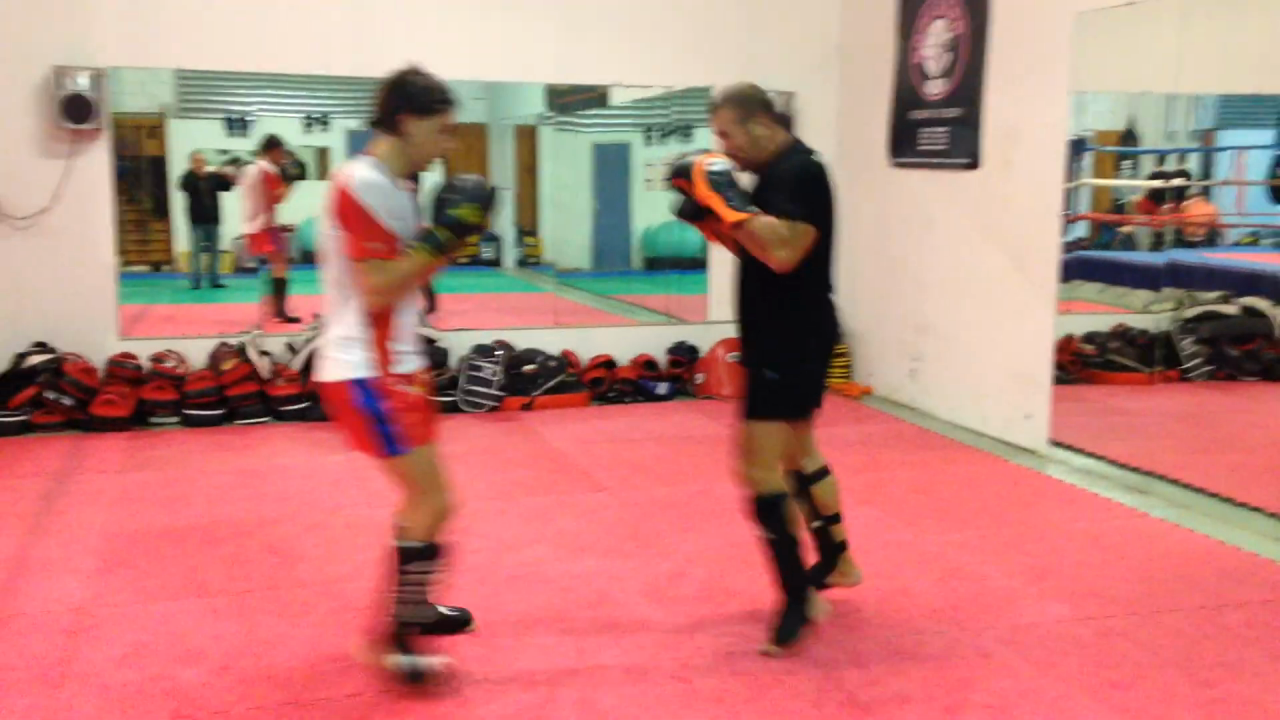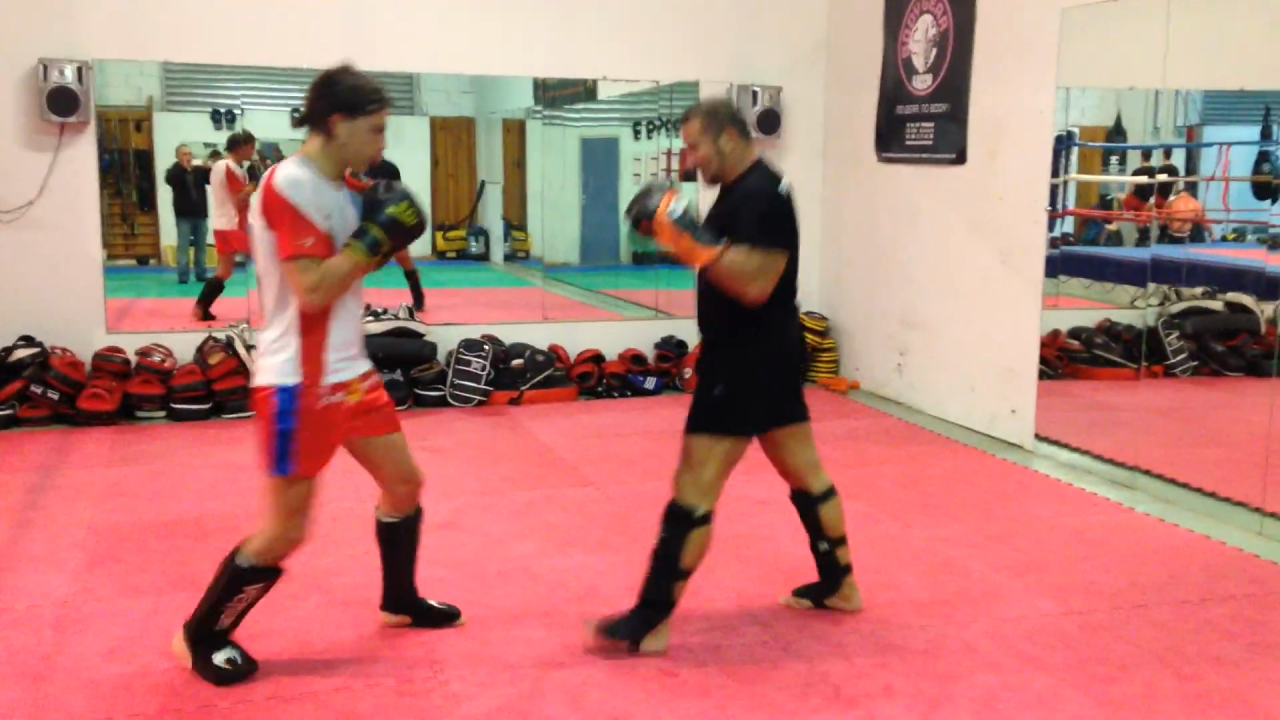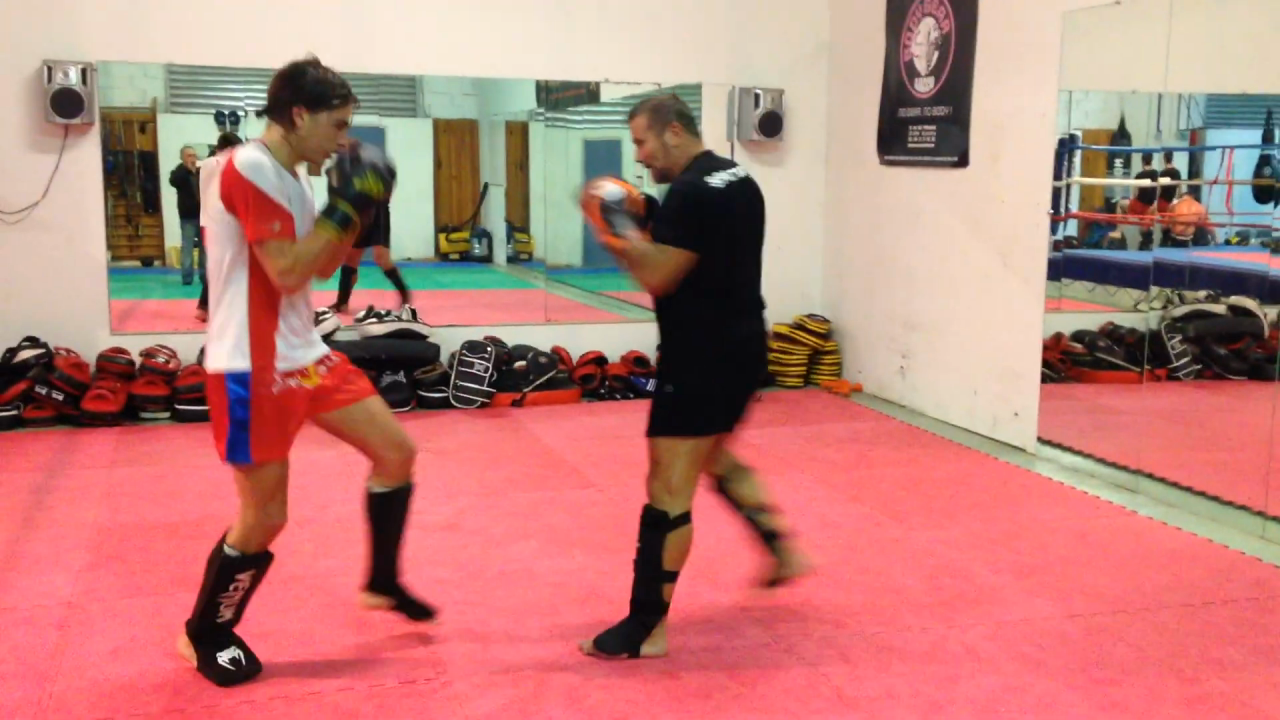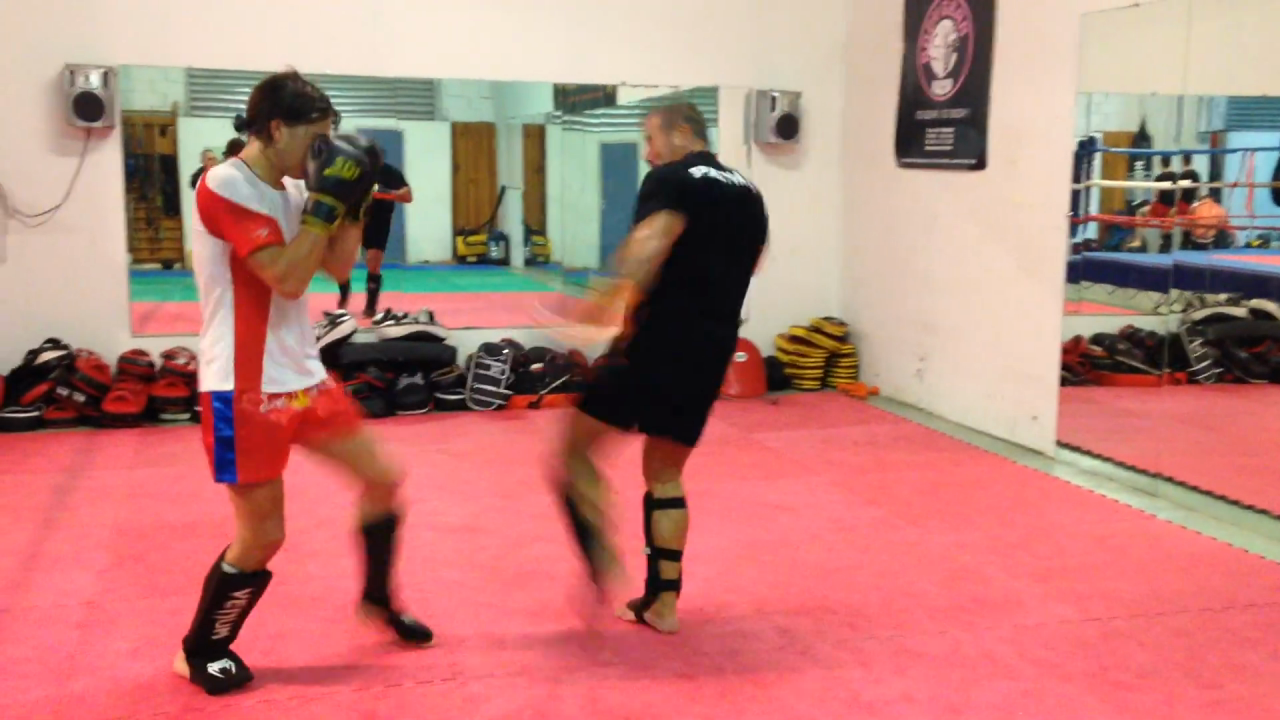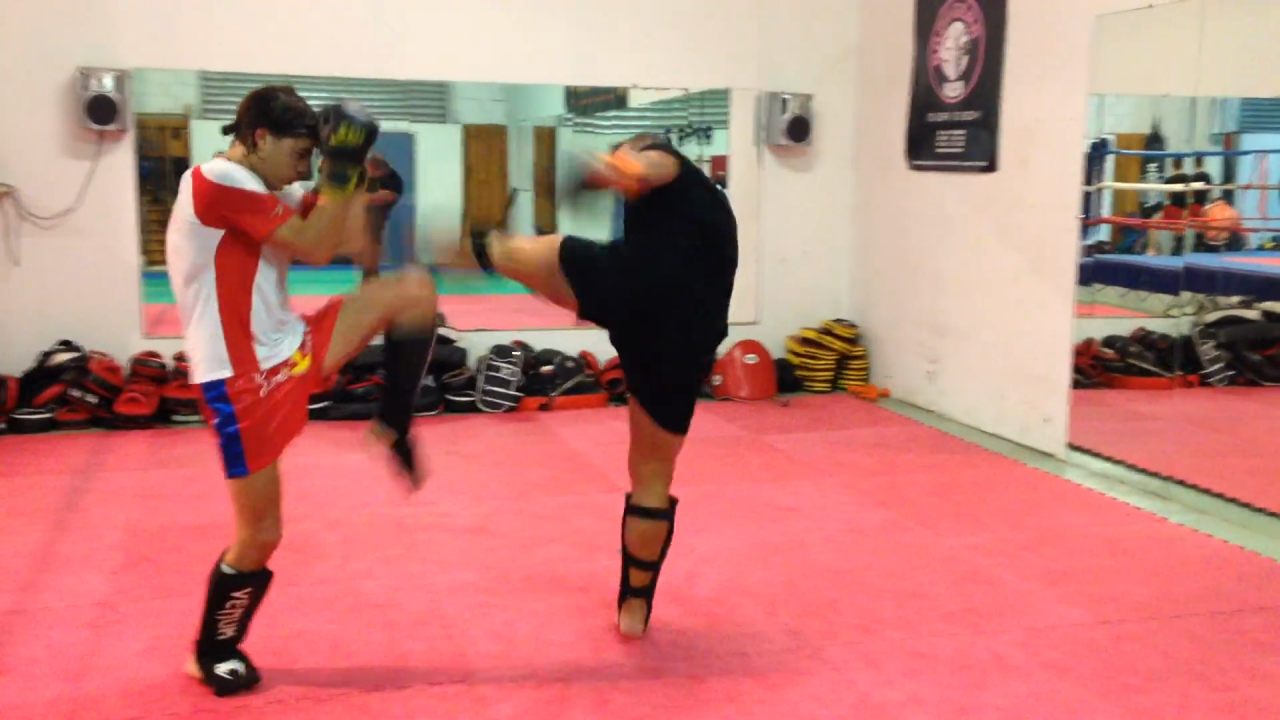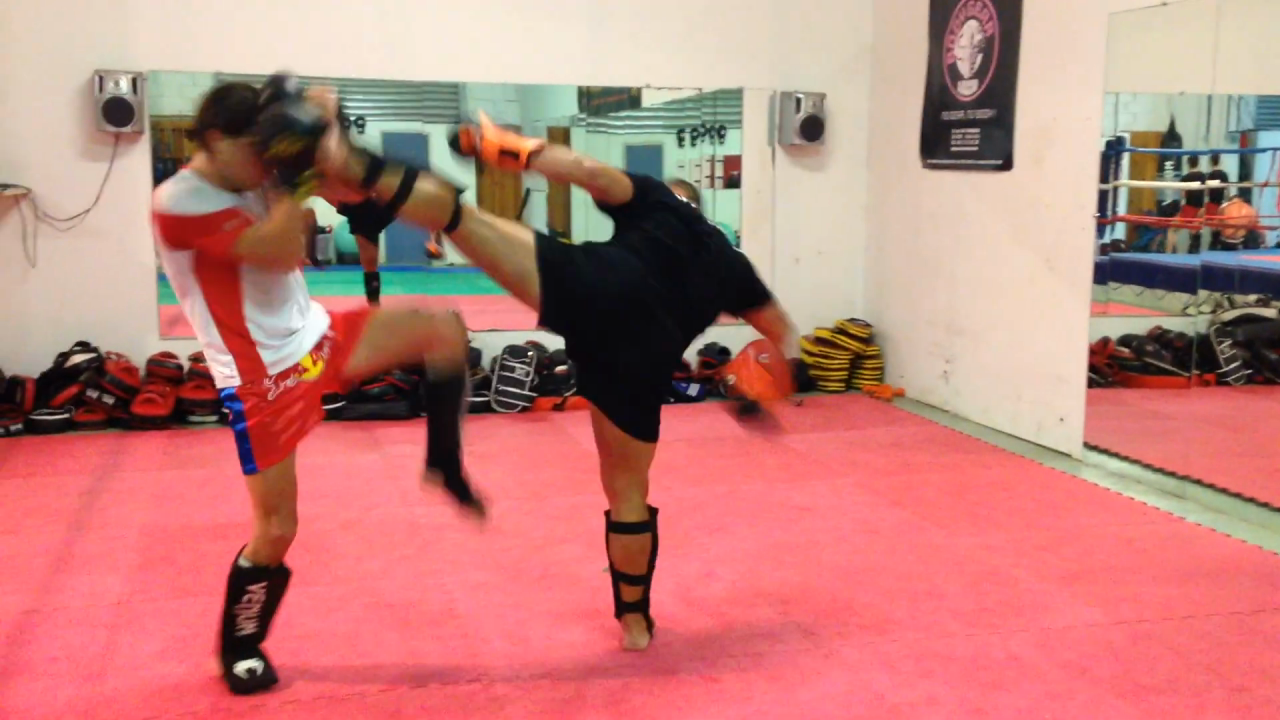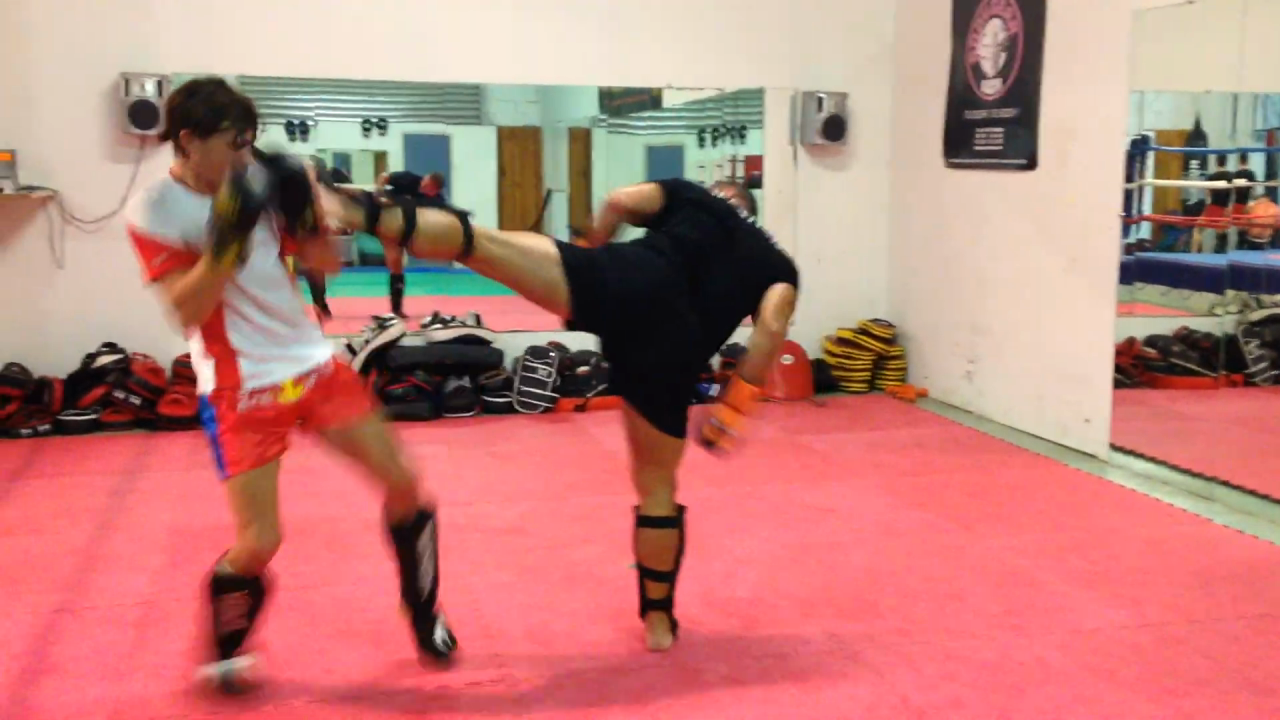
dt=0.2s
person 1, frame 1
left shoulder: (393, 185)
right shoulder: (363, 185)
right elbow: (378, 289)
left wrist: (448, 228)
right wrist: (441, 235)
left hip: (393, 364)
right hip: (365, 373)
left knee: (420, 493)
right knee: (433, 503)
left ankle: (414, 608)
right ankle: (398, 639)
person 1, frame 2
left shoulder: (334, 187)
right shoulder: (290, 185)
right elbow: (313, 292)
left wrist: (385, 235)
right wrist: (375, 236)
left hip: (347, 372)
right hip: (298, 383)
left knee: (406, 482)
right knee: (287, 531)
left ankle: (400, 600)
right ankle: (204, 634)
person 1, frame 3
left shoulder: (290, 175)
right shoulder: (246, 170)
left elbow: (322, 262)
right elbow: (288, 273)
left wrist: (355, 204)
right wrist: (345, 207)
left hip: (306, 358)
right hip: (251, 370)
left knee: (396, 452)
right knee: (263, 519)
left ankle: (383, 582)
right ankle: (205, 634)
person 1, frame 4
left shoulder: (289, 189)
right shoulder: (223, 187)
left elbow: (340, 268)
right elbow: (287, 278)
left wrist: (349, 198)
right wrist: (328, 199)
left hip: (303, 378)
right hip: (245, 392)
left knee: (382, 480)
right knee: (262, 537)
left ankle: (379, 599)
right ankle: (200, 649)
person 1, frame 5
left shoulder: (259, 191)
right shoulder: (215, 181)
left elbow: (345, 243)
right elbow: (314, 246)
left wrist: (349, 172)
right wrist: (343, 164)
left hip: (292, 350)
right hip: (241, 378)
left knee: (414, 290)
right knee: (260, 535)
left ankle: (392, 424)
right ankle: (212, 650)
person 1, frame 6
left shoulder: (256, 181)
right shoulder: (175, 202)
right elbow: (276, 254)
left hip: (319, 342)
right hip: (260, 380)
left knee: (445, 331)
right knee: (276, 528)
left ankle: (445, 462)
right ankle: (237, 648)
person 1, frame 7
left shoulder: (254, 180)
right shoulder: (153, 211)
left elbow: (326, 263)
right elbow: (191, 309)
left wrist: (306, 206)
right wrist: (224, 238)
left hip: (314, 366)
right hip: (241, 390)
left knee: (403, 482)
right knee: (258, 543)
left ankle: (422, 612)
right ankle: (223, 649)
person 2, frame 1
left shoulder: (799, 173)
right shoulder: (776, 172)
left elbow: (782, 253)
left wrist: (728, 200)
right wrist: (714, 220)
left hip: (792, 339)
right hip: (782, 335)
left knee: (760, 468)
right knee: (796, 452)
left ankle: (801, 599)
right ankle: (835, 558)
person 2, frame 2
left shoulder: (762, 197)
right shoulder: (741, 190)
left elbow: (754, 285)
right elbow: (729, 265)
left wrist: (689, 237)
right wrist: (676, 235)
left hip: (749, 360)
right hip: (766, 354)
left knee: (694, 488)
right knee: (803, 469)
left ankle: (651, 620)
right ankle: (839, 581)
person 2, frame 3
left shoulder: (691, 194)
right shoulder: (738, 181)
left elbow: (655, 276)
left wrist: (615, 229)
right wrist: (641, 234)
left hip: (701, 354)
right hip: (740, 346)
left knee: (667, 488)
right knee: (715, 459)
left ankle: (646, 626)
right ankle: (782, 550)
person 2, frame 4
left shoulder: (671, 181)
right shoulder: (749, 196)
left elbow: (652, 242)
left wrist: (613, 301)
left hip: (662, 348)
right hip: (711, 352)
left knee: (575, 451)
right knee: (664, 476)
left ankle: (600, 567)
right ankle: (663, 600)
person 2, frame 5
left shoulder: (674, 174)
right shoulder: (717, 207)
left elbow: (651, 169)
left wrist: (616, 169)
left hip: (634, 295)
right hip: (691, 341)
left knee: (498, 248)
right knee: (651, 481)
right ankle: (635, 605)
person 2, frame 6
left shoulder: (655, 200)
right shoulder: (729, 264)
left elbow: (590, 172)
right elbow: (783, 332)
left wrist: (511, 149)
left hip: (594, 284)
right hip: (642, 353)
left knee: (459, 216)
right knee: (628, 491)
left ankle: (343, 158)
right ankle: (634, 619)
person 2, frame 7
left shoulder: (695, 200)
right shoulder: (776, 261)
left elbow: (619, 203)
right elbow: (772, 325)
left wrist: (594, 250)
right wrist: (737, 397)
right hip: (672, 354)
left knee: (473, 239)
right knee: (658, 490)
left ankle: (359, 212)
right ankle: (657, 620)
